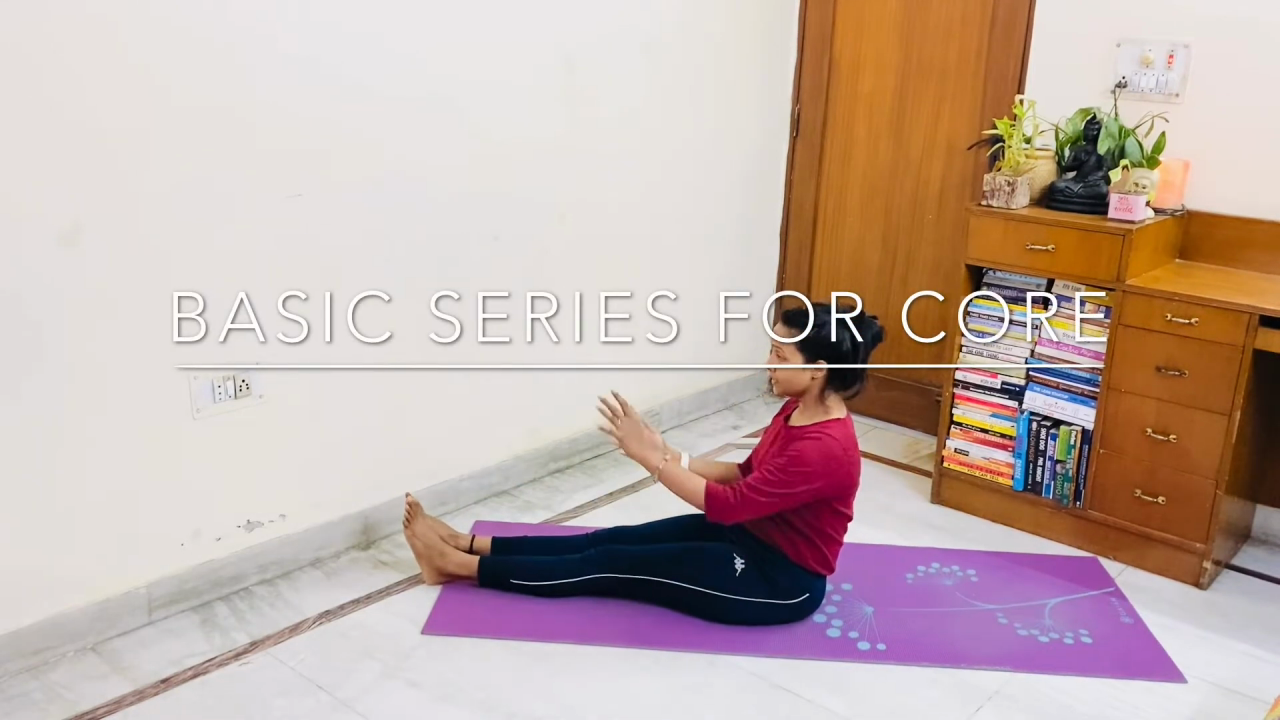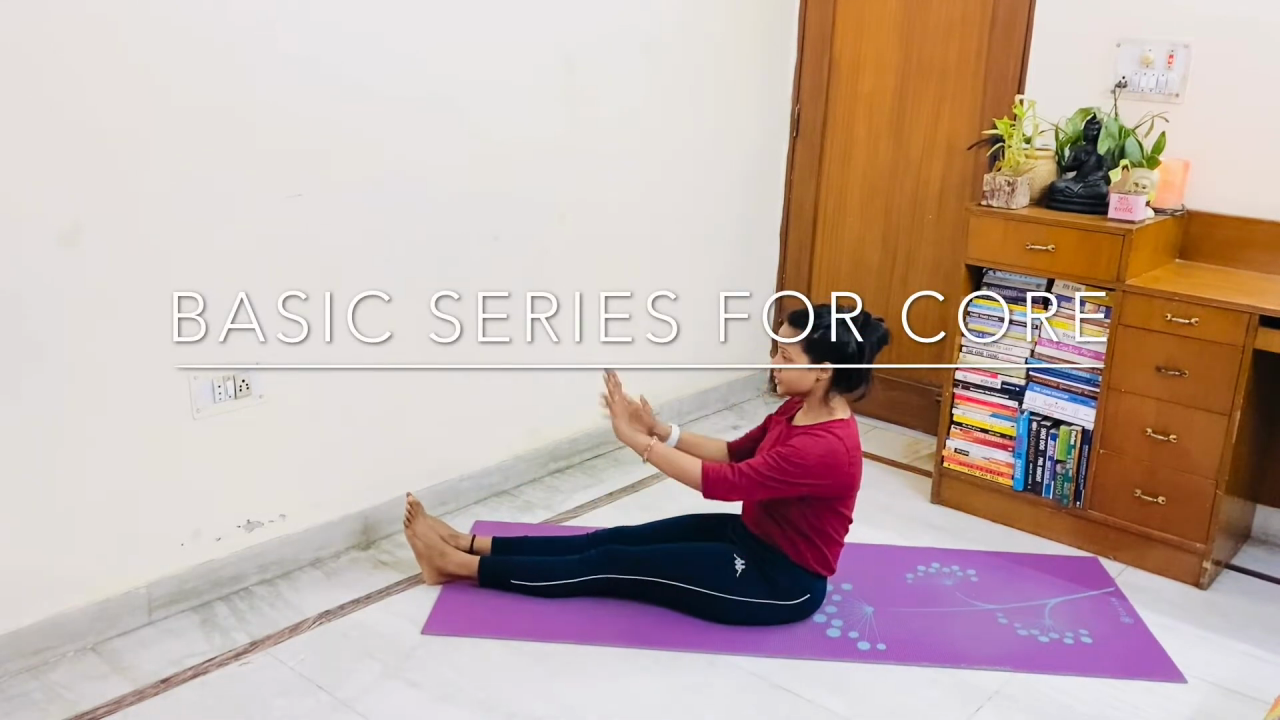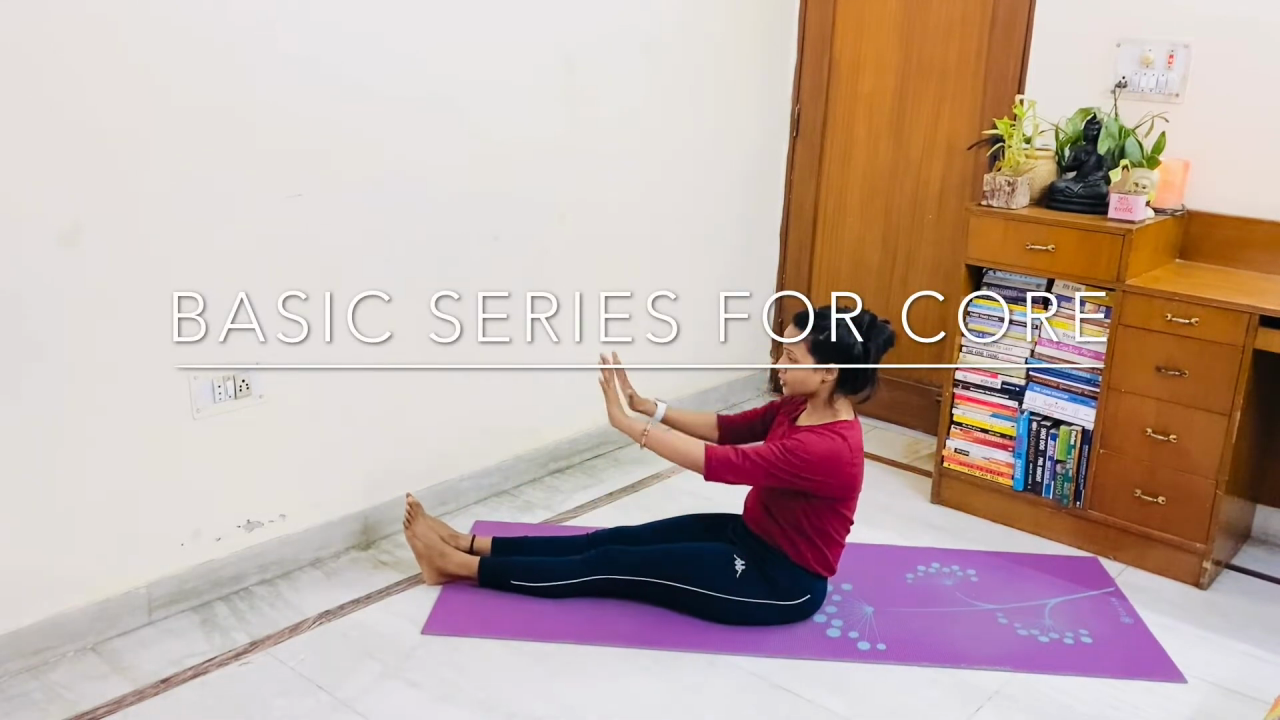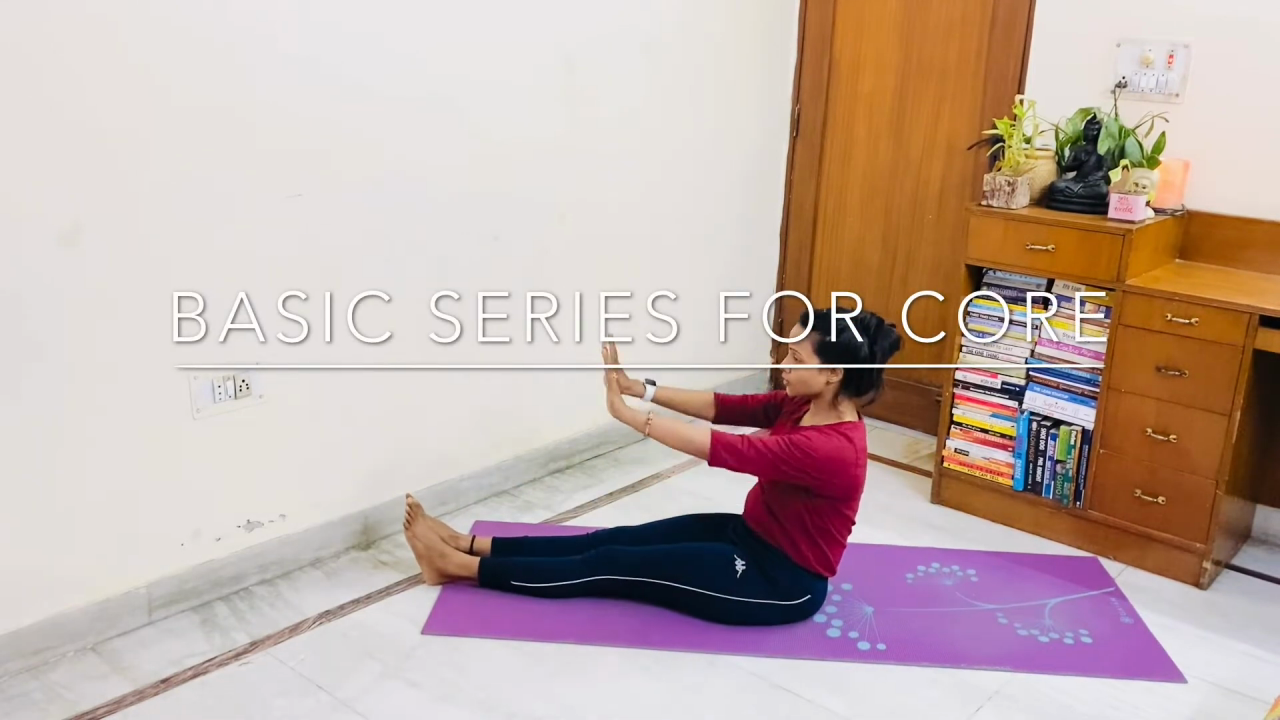
dt=0.1s
person 1, frame 1
left shoulder: (826, 447)
right shoulder: (799, 408)
left elbow: (730, 503)
right elbow: (751, 474)
left wrist: (651, 457)
right wrist: (670, 457)
left hip: (782, 582)
right hip: (760, 540)
left knee: (616, 563)
right knee: (615, 540)
left ankle: (458, 566)
right ankle: (469, 544)
person 1, frame 2
left shoulder: (826, 449)
right shoulder: (801, 408)
left elbow: (723, 479)
right elbow: (738, 454)
left wrist: (635, 439)
right wrist: (660, 432)
left hip: (783, 583)
right hip: (754, 538)
left knee: (613, 565)
right knee: (614, 540)
left ankle: (459, 566)
right ankle: (469, 544)
person 1, frame 3
left shoulder: (830, 448)
right shoulder: (802, 407)
left elbow: (723, 463)
right elbow: (727, 429)
left wrist: (630, 424)
right wrist: (646, 406)
left hip: (783, 583)
right hip: (754, 537)
left knee: (613, 565)
right knee: (614, 540)
left ankle: (459, 566)
right ankle: (470, 544)
person 1, frame 4
left shoulder: (831, 450)
right shoulder: (803, 405)
left elbow: (724, 447)
right elbow: (723, 407)
left wrist: (630, 415)
right wrist: (638, 386)
left hip: (783, 583)
right hip: (753, 537)
left knee: (613, 567)
right knee: (614, 540)
left ankle: (459, 566)
right ankle: (469, 544)
